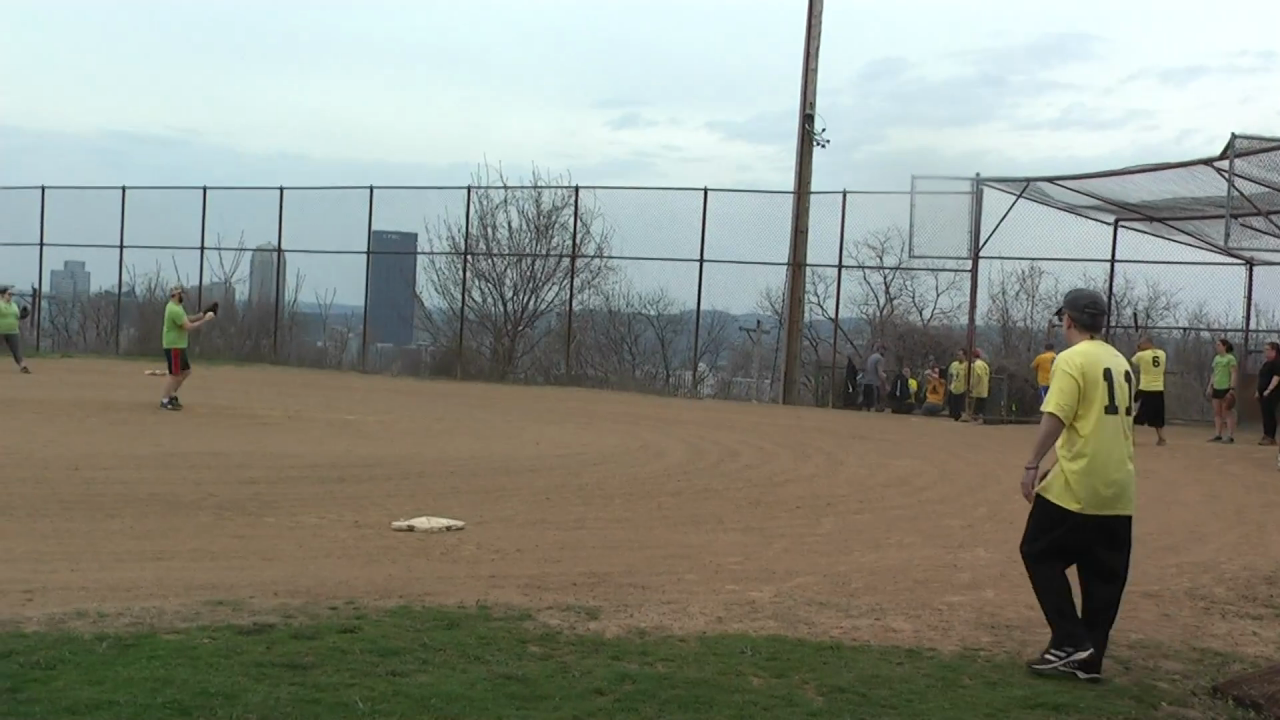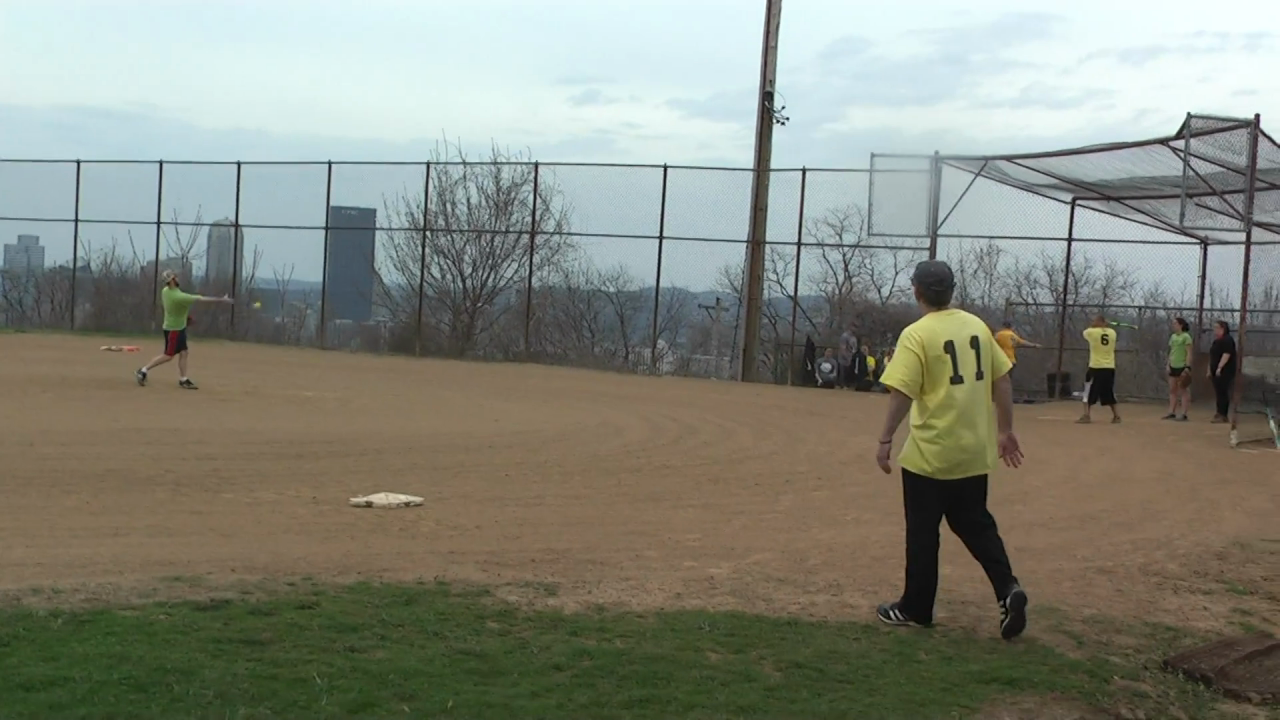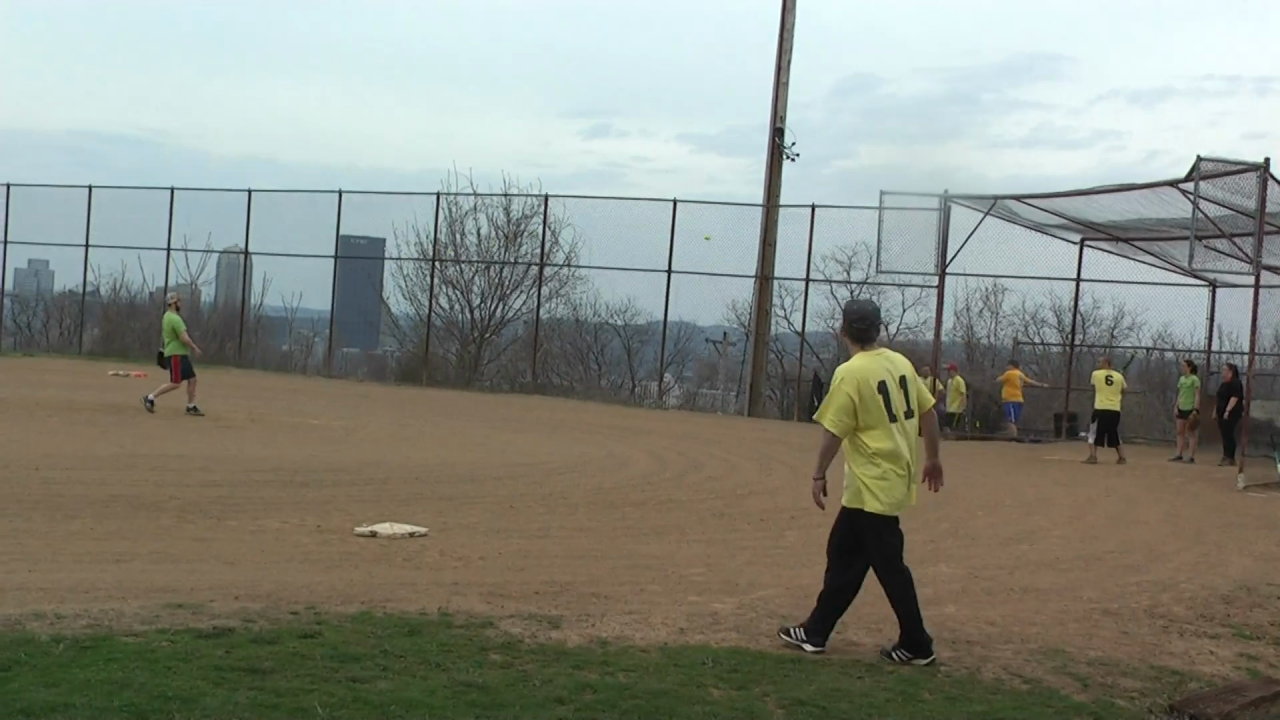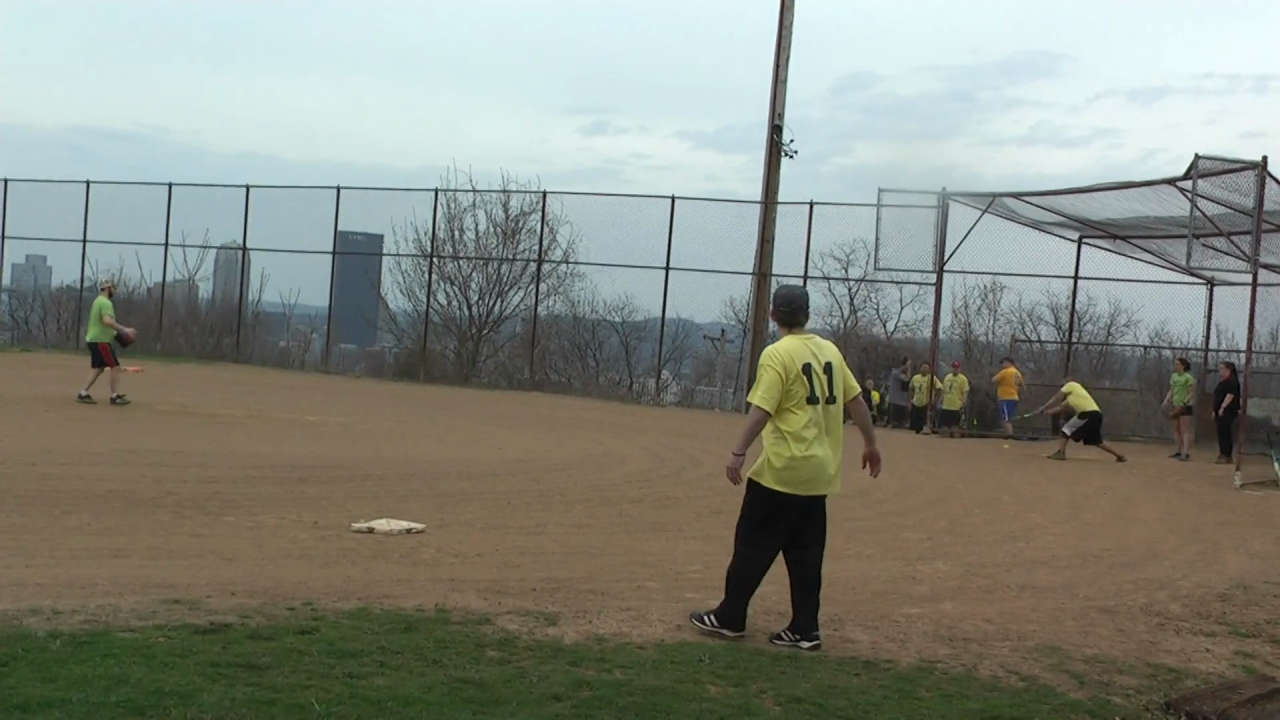
dt=0.7s
person 1, frame 1
left shoulder: (1072, 358)
right shoulder: (1119, 360)
left elbow: (1055, 418)
left wrist: (1032, 466)
left hip: (1077, 485)
right hip: (1118, 488)
left knee: (1038, 552)
right knee: (1104, 575)
left ankle: (1071, 639)
right ankle: (1088, 657)
person 1, frame 2
left shoulder: (917, 334)
right shoulder: (977, 326)
left elbow: (902, 392)
right elbow: (1001, 382)
left wrist: (885, 439)
right wrist: (1005, 430)
left hip: (931, 453)
right hip: (975, 452)
left knee: (922, 533)
right knee: (978, 527)
left ankle: (916, 609)
right ankle: (1008, 589)
person 1, frame 3
left shoulder: (850, 373)
right shoulder: (901, 363)
left elbow: (834, 431)
right elbow: (928, 413)
left wrist: (818, 475)
right wrist: (932, 458)
left hip: (872, 485)
right hip: (896, 479)
left knee: (889, 566)
right knee: (844, 555)
left ankle: (916, 644)
right ankle: (815, 631)
person 1, frame 4
left shoulder: (777, 353)
right shoulder: (830, 349)
left elbow: (761, 409)
right elbow: (856, 401)
left wrist: (738, 452)
right wrist: (870, 444)
left hip: (782, 468)
right hip: (819, 470)
left knee: (753, 543)
right knee: (807, 551)
left ankle: (730, 617)
right ankle: (805, 628)
